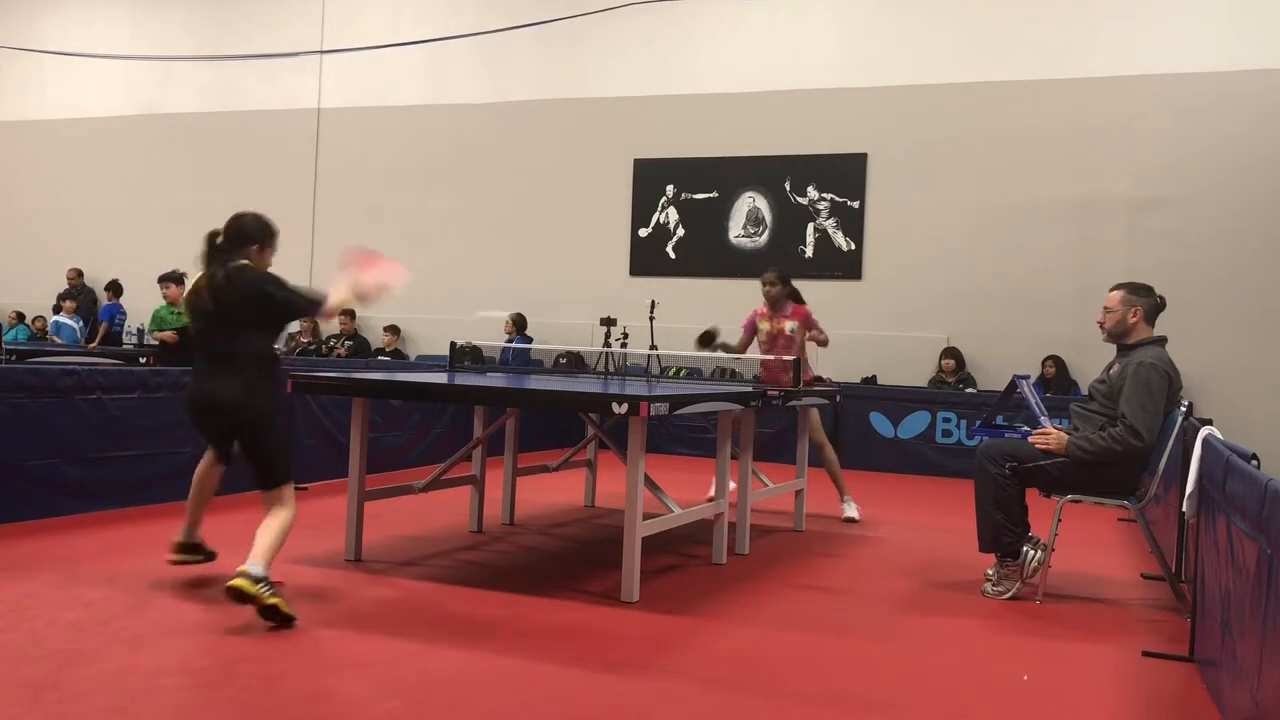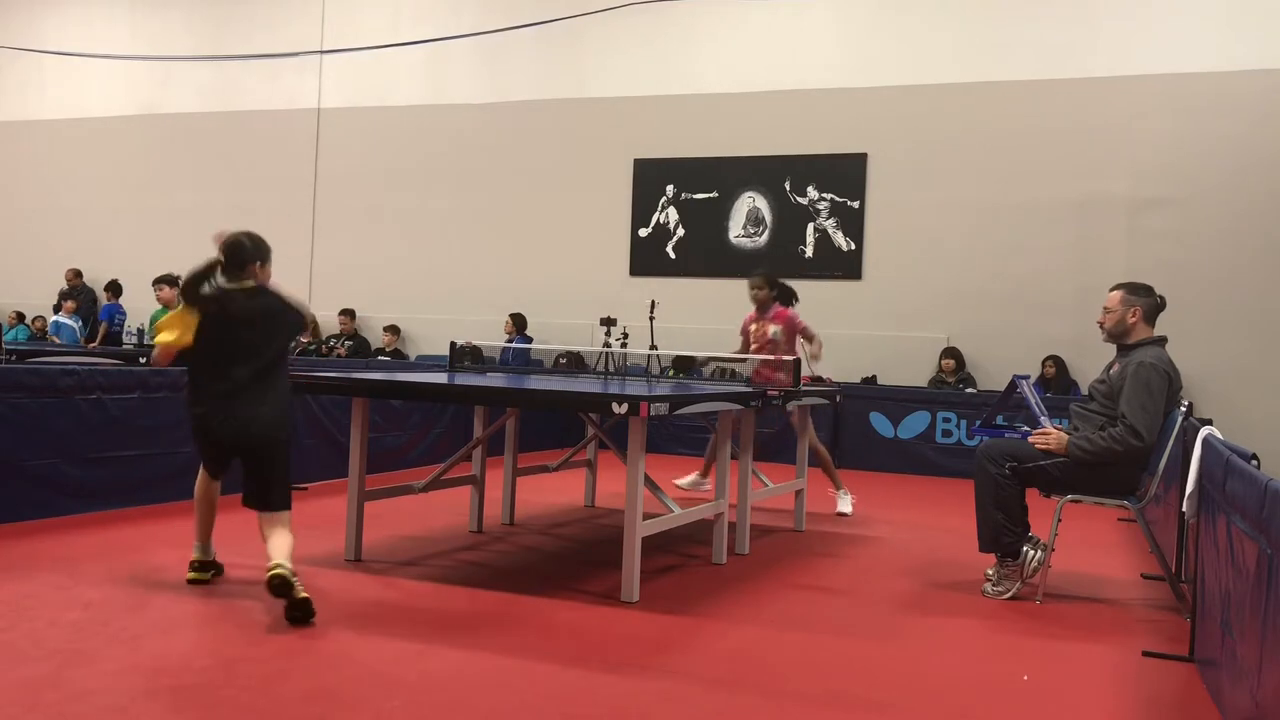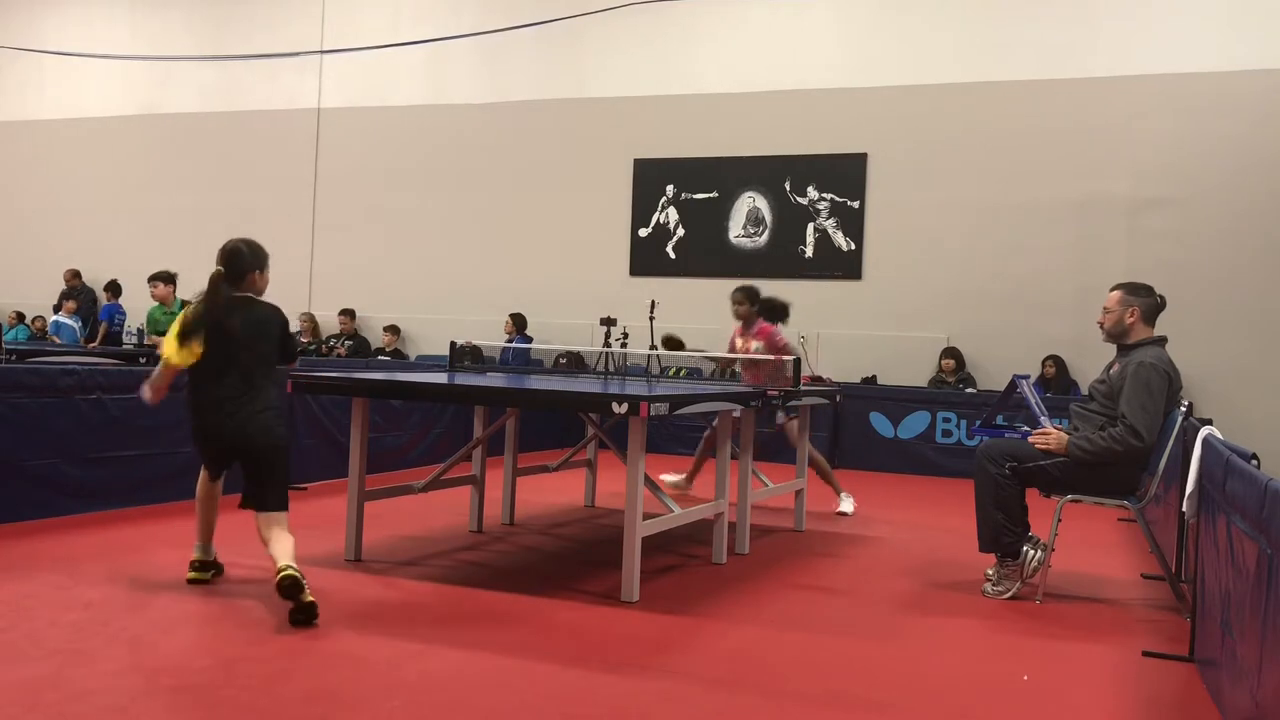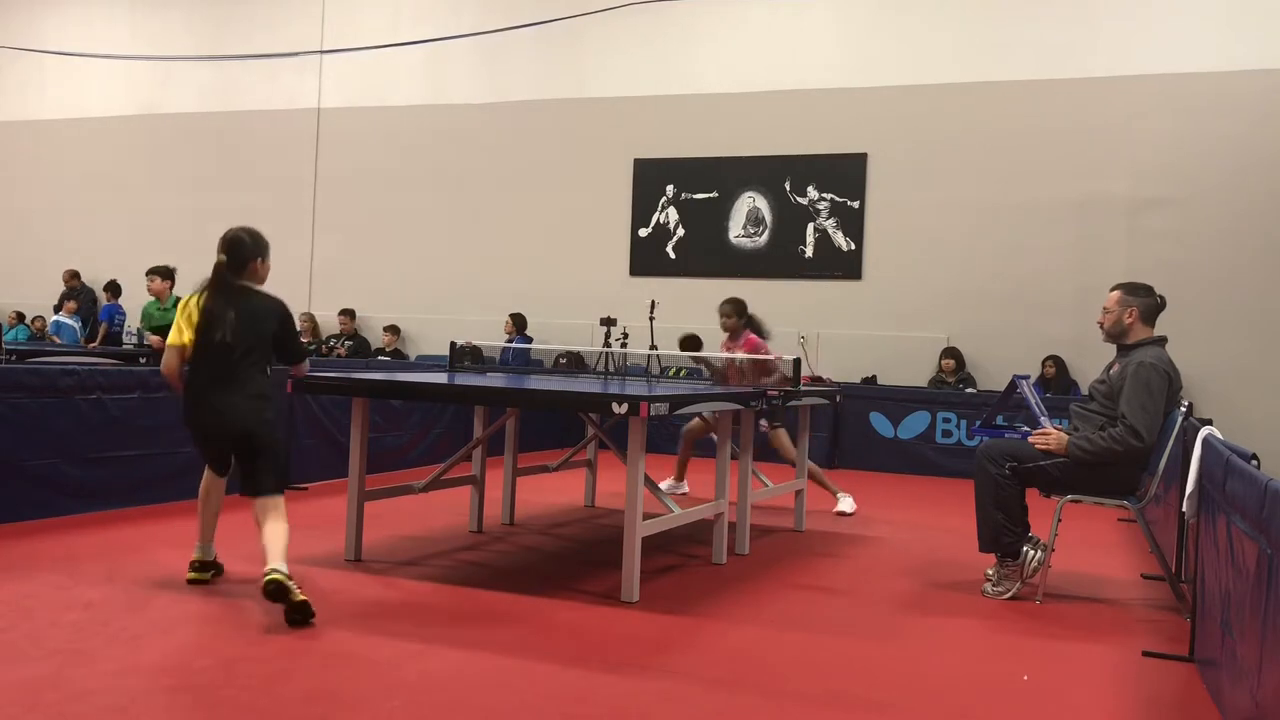
dt=0.1s
person 1, frame 1
left shoulder: (207, 286)
right shoulder: (260, 282)
right elbow: (321, 308)
right wrist: (349, 289)
left hip: (204, 397)
right hip: (249, 401)
left knee: (216, 456)
right knee: (281, 501)
left ankle: (188, 539)
right ankle: (252, 575)
person 1, frame 2
left shoulder: (201, 305)
right shoulder: (273, 304)
left elbow: (160, 359)
right elbow: (299, 320)
left hip: (214, 421)
right hip: (267, 424)
left knee: (211, 473)
right knee: (275, 521)
left ankle: (203, 560)
right ankle: (282, 569)
person 1, frame 3
left shoulder: (196, 316)
right shoulder: (272, 317)
left elbow: (162, 381)
right elbow: (289, 357)
left wrist: (149, 393)
left hip: (214, 424)
right hip: (267, 426)
left knee: (212, 470)
right knee: (274, 525)
left ankle: (203, 559)
right ankle: (287, 570)
person 1, frame 4
left shoulder: (198, 302)
right shoulder: (273, 308)
left elbow: (171, 367)
right elbow: (300, 367)
left wrist: (186, 384)
left hip: (204, 413)
right hip: (253, 415)
left knee: (216, 469)
right knee: (271, 510)
left ankle: (204, 559)
right ankle: (278, 571)
person 2, frame 1
left shoulder: (1147, 365)
right shoulder: (1131, 357)
left elbow: (1133, 438)
left wrist: (1070, 445)
right wrist: (1067, 434)
left hip: (1108, 469)
right hip: (1093, 455)
left knee: (994, 455)
right knee: (997, 451)
left ankle: (1013, 554)
right ankle: (1020, 544)
person 2, frame 2
left shoulder: (1147, 365)
right shoulder: (1131, 357)
left elbow: (1133, 438)
left wrist: (1070, 445)
right wrist: (1066, 433)
left hip: (1108, 468)
right hip: (1094, 456)
left knee: (994, 455)
right knee: (996, 451)
left ankle: (1013, 554)
right ankle: (1019, 545)
person 2, frame 3
left shoulder: (1147, 365)
right shoulder: (1131, 357)
left elbow: (1133, 438)
left wrist: (1070, 445)
right wrist: (1068, 434)
left hip: (1107, 469)
right hip: (1094, 455)
left knee: (994, 455)
right knee: (997, 451)
left ankle: (1013, 554)
right ankle: (1020, 544)
person 2, frame 4
left shoulder: (1147, 365)
right shoulder: (1131, 357)
left elbow: (1133, 438)
left wrist: (1070, 445)
right wrist: (1068, 434)
left hip: (1107, 469)
right hip: (1095, 456)
left knee: (994, 455)
right knee: (996, 452)
left ankle: (1013, 553)
right ankle: (1020, 545)
person 3, frame 1
left shoulder: (802, 313)
right shoulder: (758, 316)
left elbow: (823, 338)
right elbow: (739, 350)
left wrist: (820, 338)
right wrist: (722, 346)
left knee: (818, 440)
left ankle: (846, 499)
person 3, frame 2
left shoulder: (787, 316)
right shoulder: (750, 320)
left elbow: (815, 339)
right elbow: (742, 354)
left wrist: (815, 350)
left knee: (809, 441)
right knee: (723, 427)
left ankle: (841, 492)
right ankle: (702, 478)
person 3, frame 3
left shoulder: (768, 332)
right shoulder: (738, 333)
left elbow: (795, 359)
right knee: (712, 435)
left ankle: (843, 494)
right ankle: (687, 479)
person 3, frame 4
left shoulder: (755, 343)
right shoulder: (727, 344)
left elbow: (775, 373)
right wrist: (705, 363)
left knee: (791, 456)
right knee: (688, 432)
left ankle: (840, 495)
right ankle: (678, 482)
